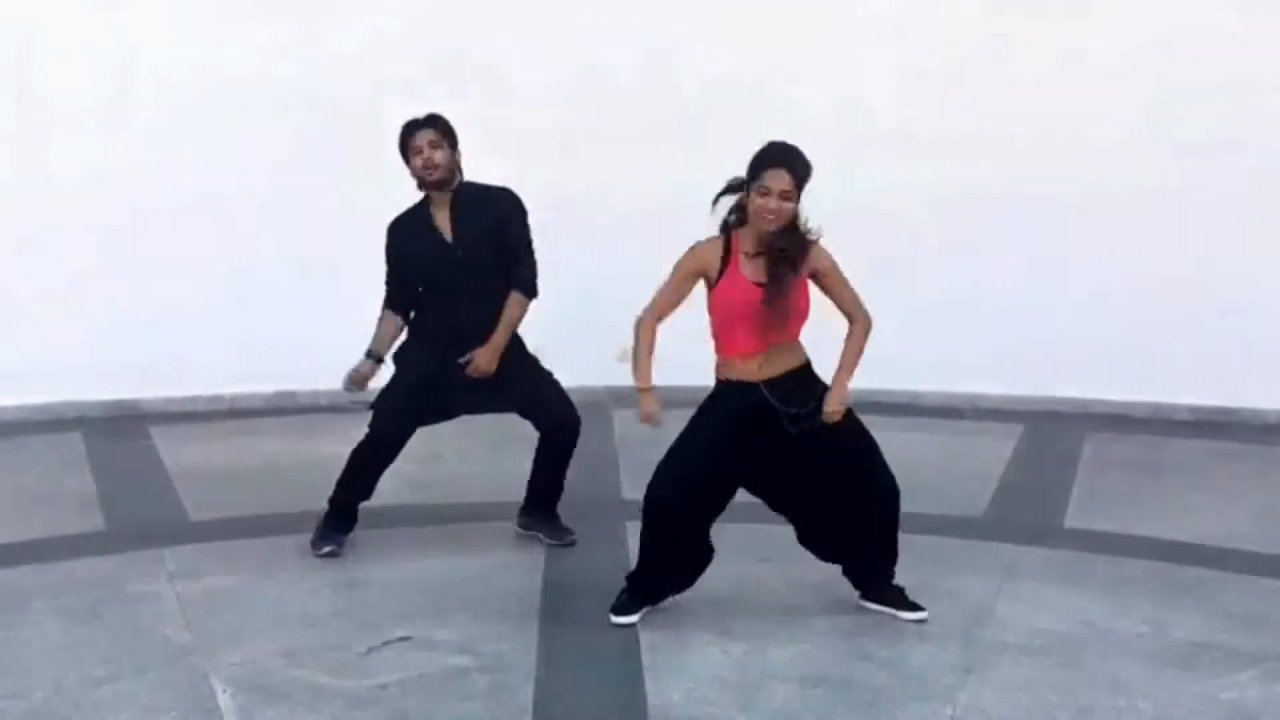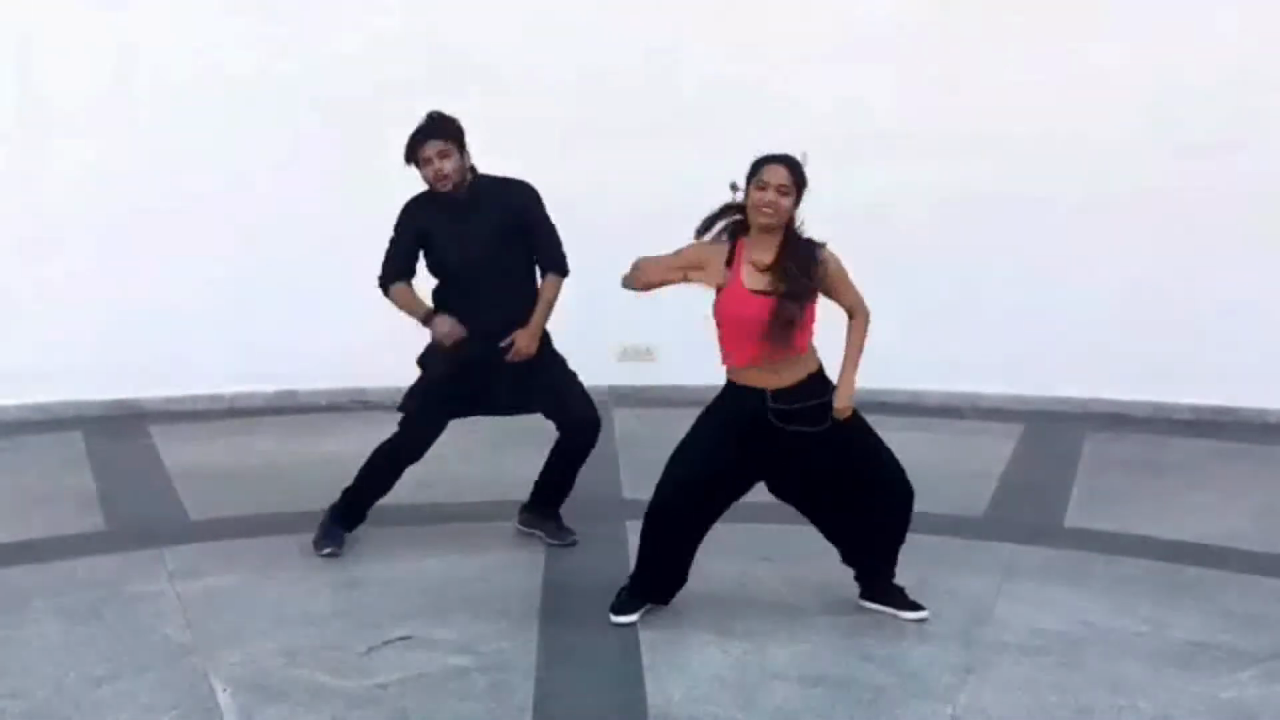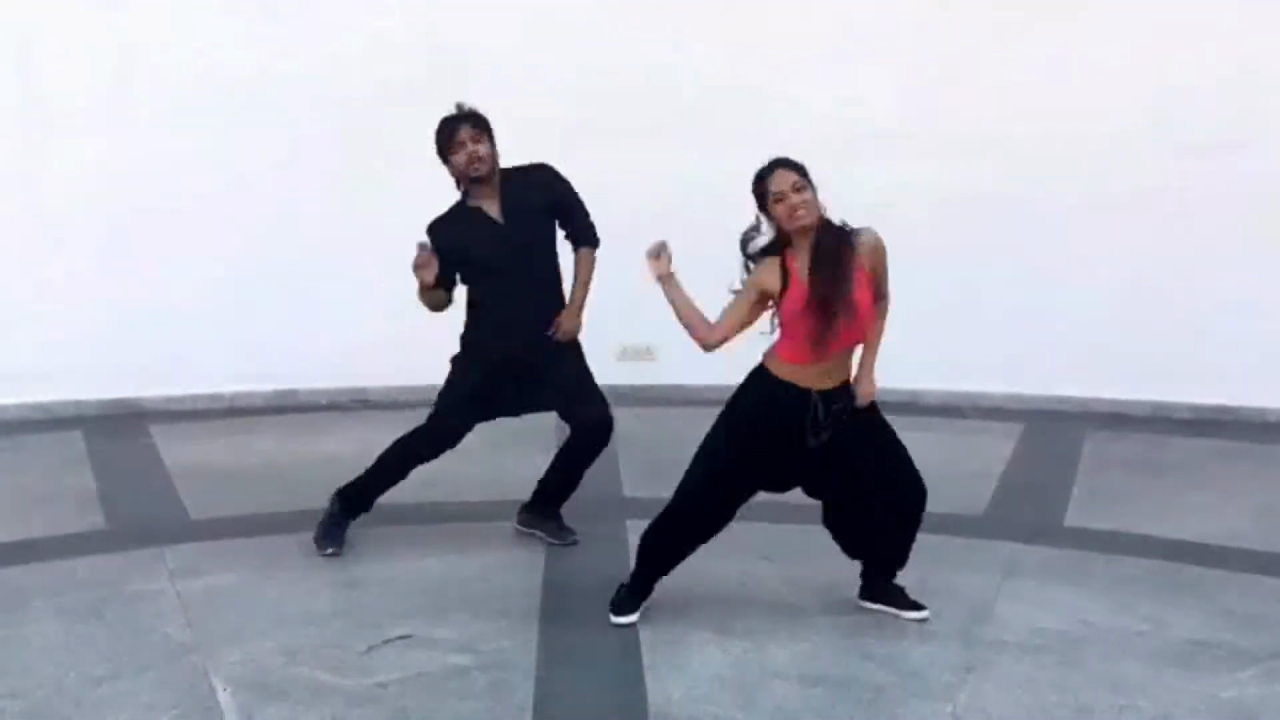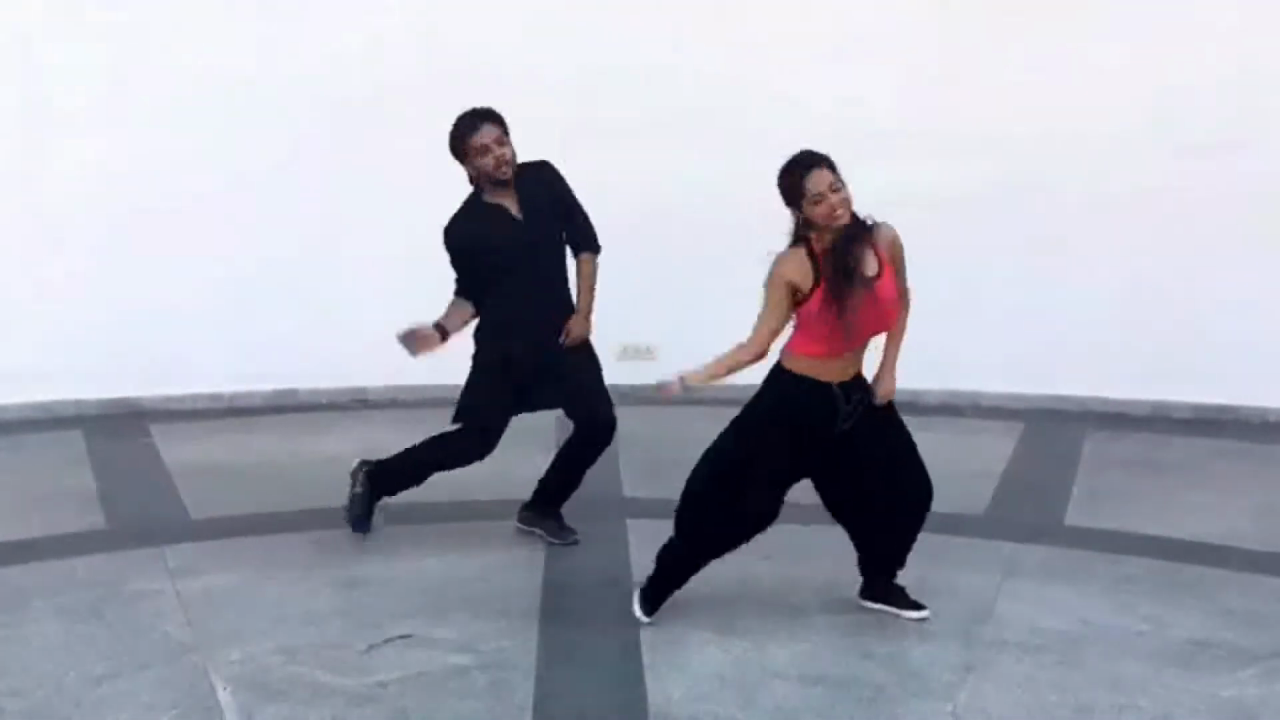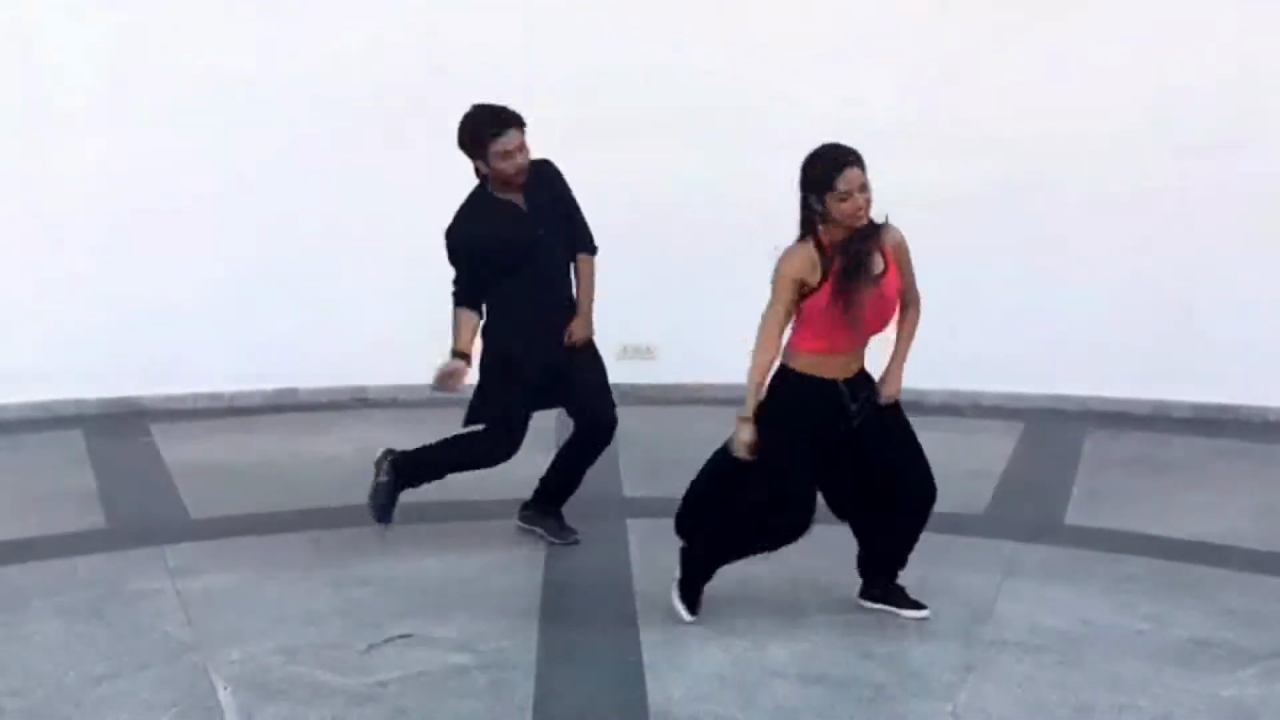
dt=0.1s
person 1, frame 1
left shoulder: (807, 252)
right shoulder: (710, 253)
left elbow: (859, 317)
right elbow: (648, 321)
left wrist: (841, 385)
right wrist: (645, 389)
left hip: (802, 395)
right hip: (735, 402)
left knee: (873, 488)
right knee: (672, 498)
left ankle: (875, 584)
right ankle: (644, 587)
person 1, frame 2
left shoulder: (815, 260)
right shoulder: (713, 256)
left elbow: (859, 314)
right elbow: (633, 279)
left wrist: (848, 381)
right wrist: (677, 271)
left hip: (810, 399)
right hip: (741, 406)
left knee: (887, 489)
right knee: (677, 499)
left ankle: (877, 584)
right ankle: (644, 588)
person 1, frame 3
left shoulder: (865, 247)
right shoulder: (769, 272)
left elbow: (879, 304)
right elbow: (711, 338)
left wrist: (868, 369)
right wrist: (666, 279)
left hip: (839, 400)
right hip: (773, 400)
left knee: (902, 494)
right knee: (708, 495)
left ankle: (878, 584)
right ankle: (639, 582)
person 1, frame 4
left shoulder: (883, 240)
right shoulder: (792, 266)
left elbow: (900, 300)
right elbow: (756, 344)
left wrist: (889, 367)
right wrist: (695, 378)
left hip: (855, 395)
right hip: (792, 396)
left knee: (908, 492)
right knee: (729, 495)
left ankle: (879, 584)
right ankle: (661, 579)
person 1, frame 5
left shoulder: (889, 242)
right shoulder: (801, 259)
left elbow: (911, 304)
right elbow: (769, 340)
left wrist: (896, 367)
right wrist: (748, 416)
left hip: (856, 385)
right hip: (800, 394)
left knee: (911, 490)
right knee: (782, 511)
left ankle: (880, 582)
right ankle: (697, 564)
person 2, frame 1
left shoulder: (499, 205)
right shoulder: (404, 230)
left elbow: (524, 283)
right elbow: (396, 308)
left wrist: (493, 345)
right wrist: (373, 357)
left hip: (496, 347)
right hip: (429, 353)
left knee: (562, 421)
right knee: (382, 437)
left ankle: (539, 511)
right ankle: (338, 520)
person 2, frame 2
left shoulder: (515, 196)
right shoulder: (418, 214)
left elbow: (554, 266)
right elbow: (393, 281)
left wrist: (535, 327)
right wrist: (432, 318)
left hip: (521, 341)
right hip: (457, 349)
left knee: (583, 423)
right knee: (411, 439)
left ankle: (541, 511)
right ankle: (343, 515)
person 2, frame 3
left shoulder: (539, 181)
right shoulder: (449, 229)
left elbow: (585, 239)
right elbow: (439, 301)
left wrist: (575, 308)
right wrist: (427, 282)
left hip: (552, 336)
right hip: (489, 347)
left knee: (596, 425)
right knee: (439, 433)
left ankle: (541, 510)
right ankle: (347, 504)
person 2, frame 4
left shoulder: (545, 180)
right shoulder: (464, 228)
left elbow: (586, 243)
right elbow: (471, 297)
left wrist: (584, 312)
right wrist: (440, 330)
left hip: (562, 334)
right hip: (503, 344)
left knee: (599, 423)
right knee: (474, 440)
left ankle: (541, 509)
right ankle: (373, 479)
person 2, frame 5
left shoulder: (546, 177)
right shoulder: (469, 225)
left elbow: (583, 244)
right elbow: (468, 299)
left wrist: (585, 312)
right wrist: (461, 355)
left hip: (562, 327)
right hip: (512, 340)
left knee: (600, 423)
right knee: (501, 440)
left ankle: (541, 509)
right ankle: (399, 469)
